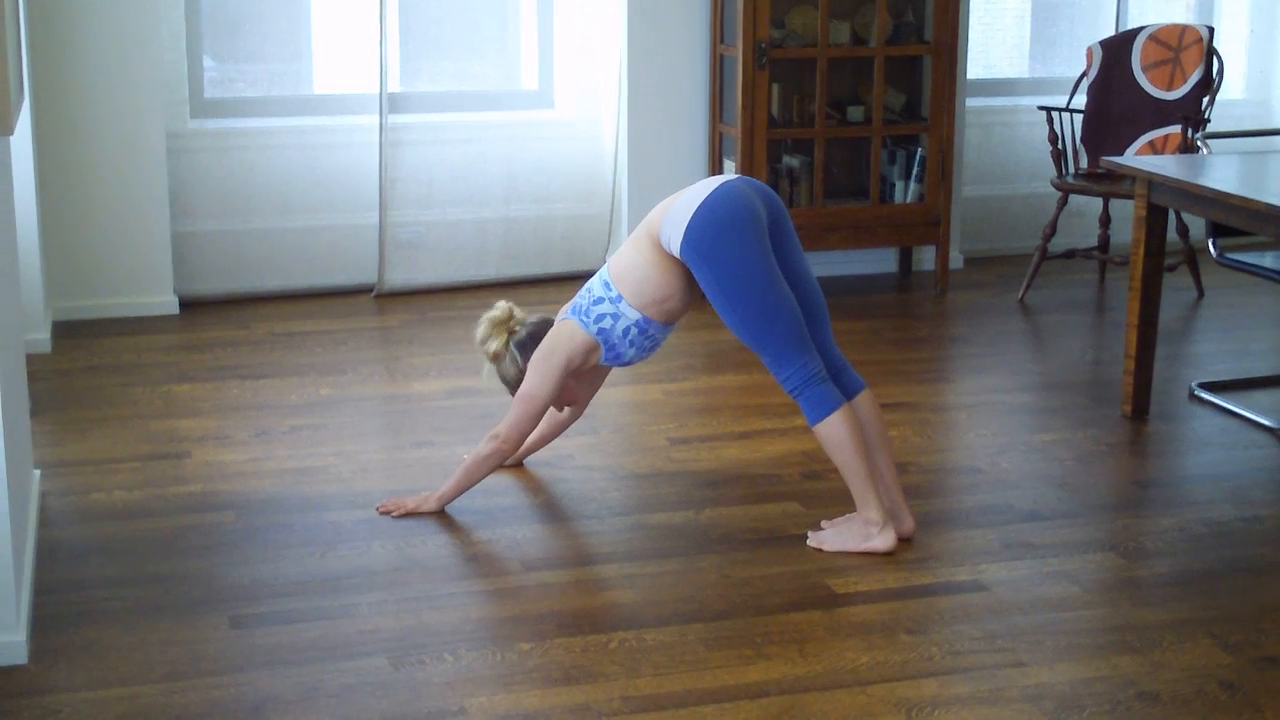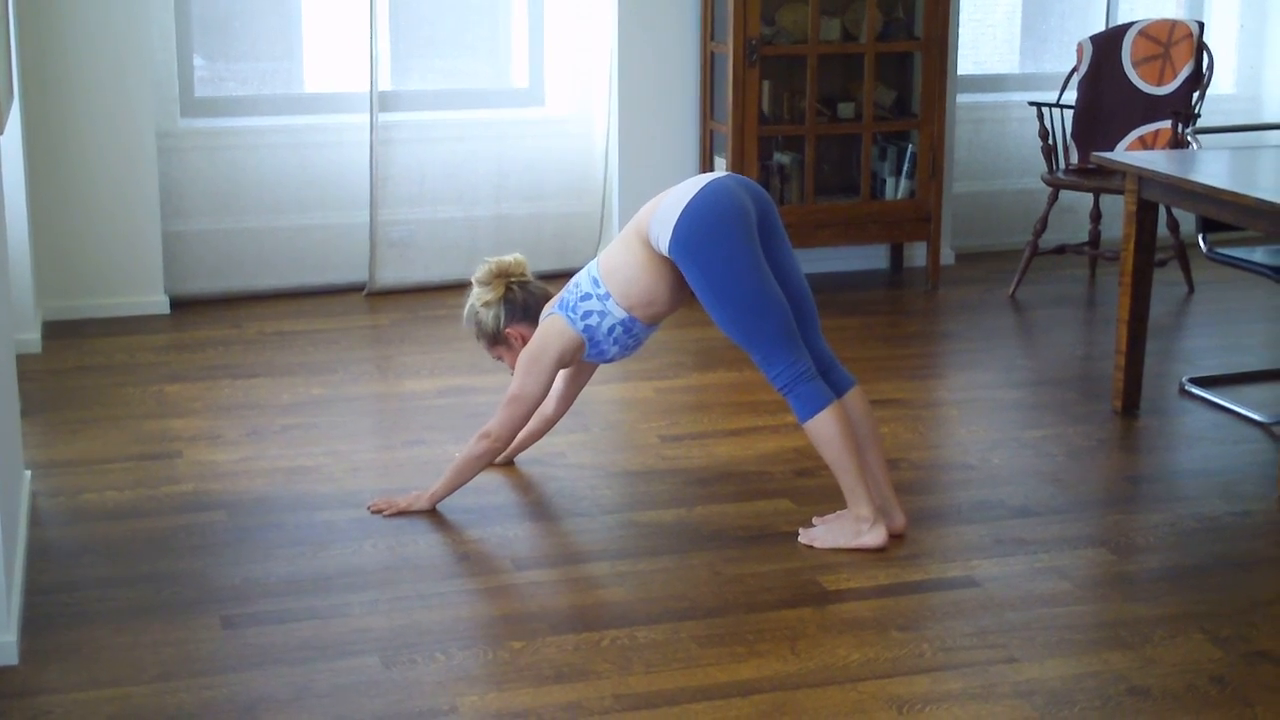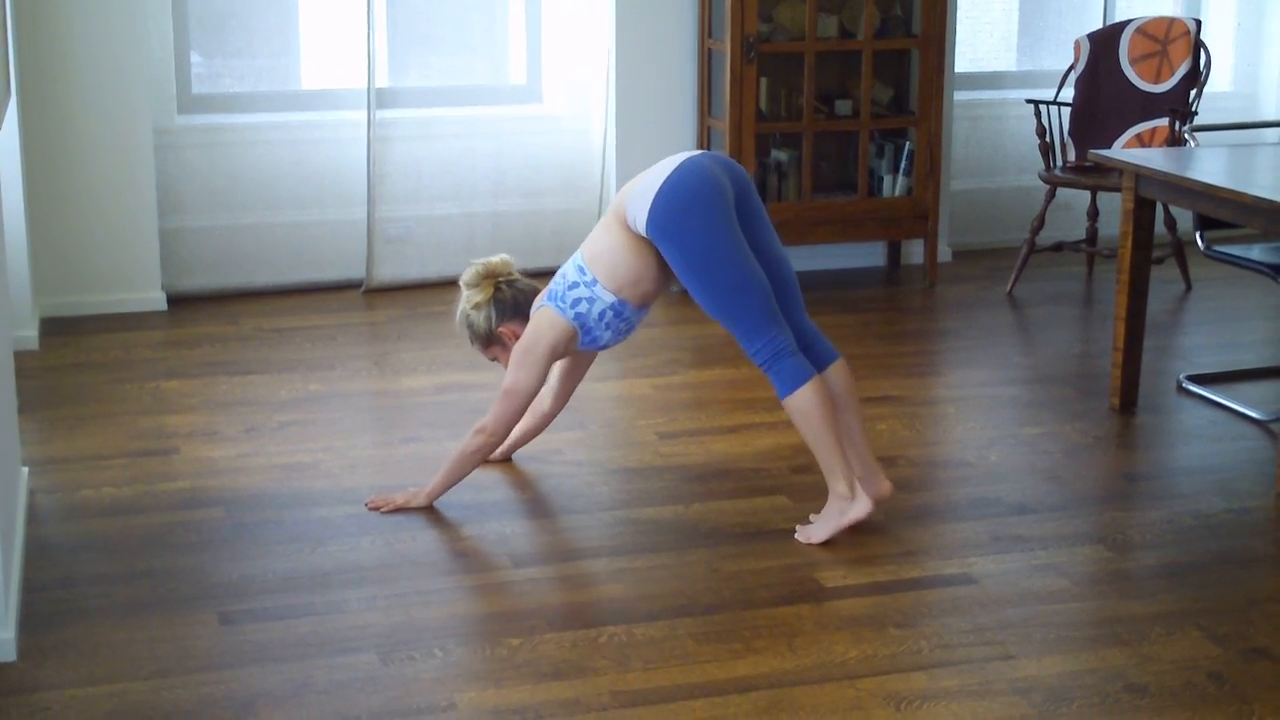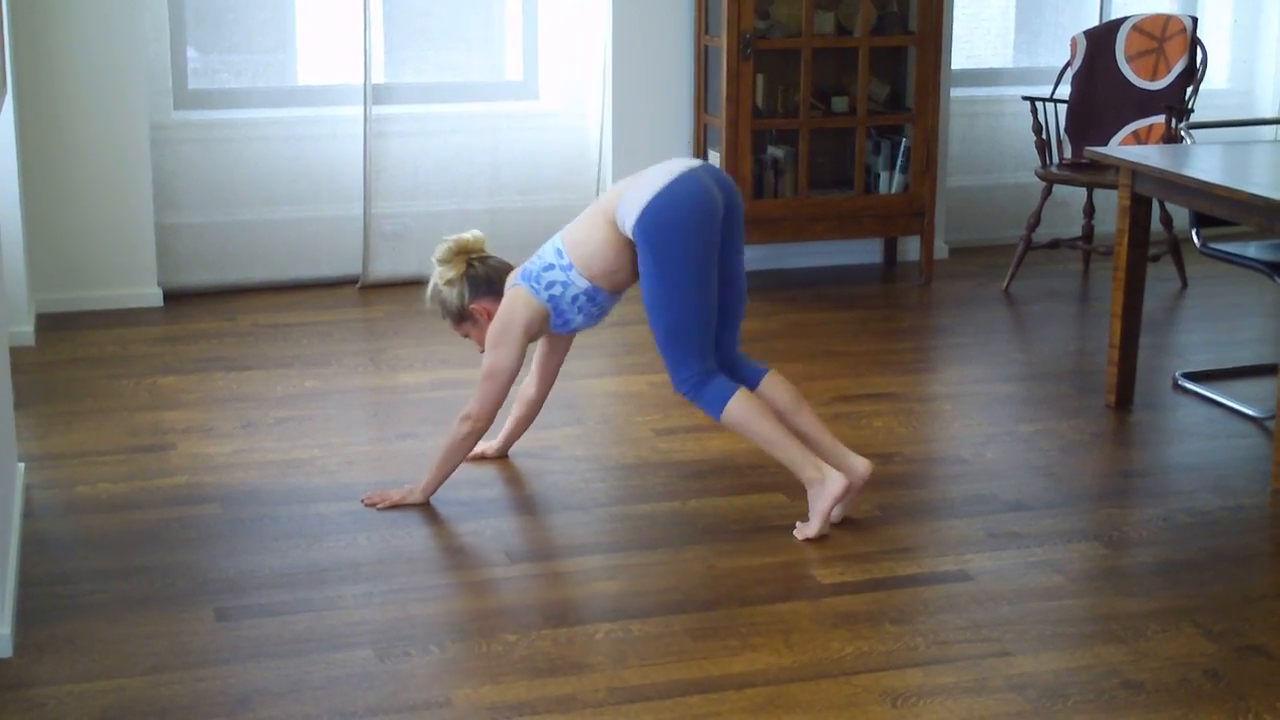
dt=1s
person 1, frame 1
left shoulder: (560, 346)
right shoulder: (592, 335)
left elbow: (503, 438)
right elbow: (570, 407)
left wrist: (436, 498)
right wrist: (521, 454)
left hip: (712, 226)
right hip: (738, 201)
left knee: (803, 375)
right knee: (825, 362)
left ankle: (874, 524)
right ankle: (894, 510)
person 1, frame 2
left shoulder: (549, 338)
right shoulder: (577, 324)
left elbow: (493, 434)
right elbow: (555, 403)
left wrist: (428, 496)
right wrist: (509, 453)
left hip: (702, 224)
right hip: (728, 198)
left knee: (792, 372)
right knee: (813, 358)
left ankle: (865, 518)
right ankle: (885, 506)
person 1, frame 3
left shoulder: (541, 330)
right shoulder: (572, 316)
left elbow: (489, 430)
right elbow: (554, 394)
left wrist: (427, 493)
right wrist: (509, 448)
left hip: (679, 200)
right hip: (706, 175)
left knee: (773, 348)
right knee: (797, 332)
left ankle: (846, 492)
right ankle: (866, 476)
person 1, frame 4
left shoulder: (515, 310)
right shoulder: (547, 293)
left elbow: (475, 416)
right elbow: (536, 386)
left wrist: (425, 488)
right wrist: (500, 444)
left hip: (671, 209)
right hip: (700, 185)
left knee: (693, 376)
right knee: (722, 364)
left ankle: (821, 478)
right ankle: (843, 461)
